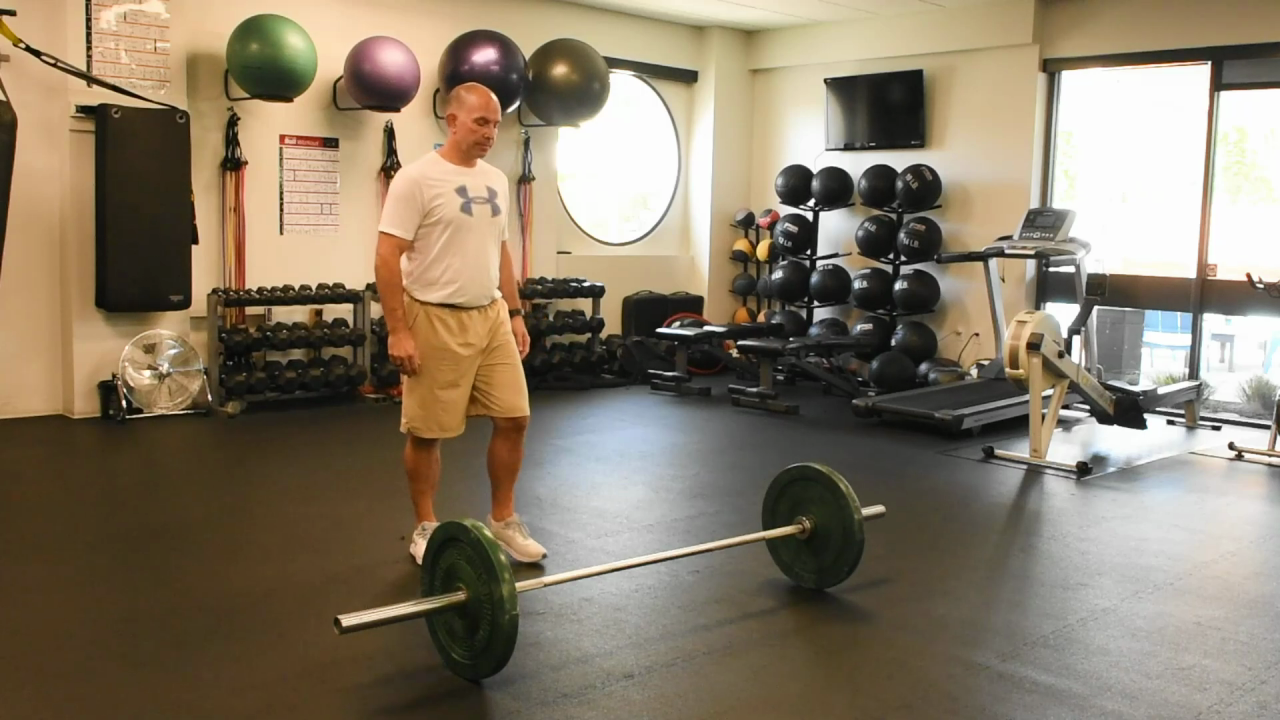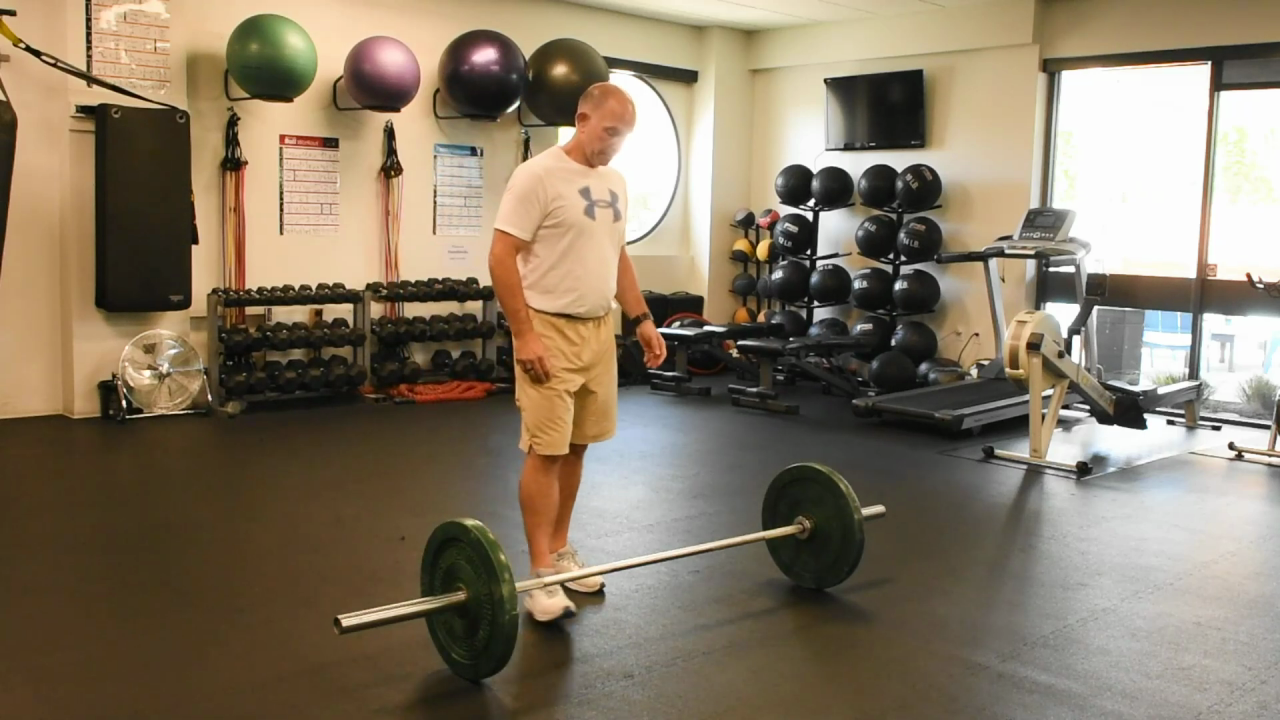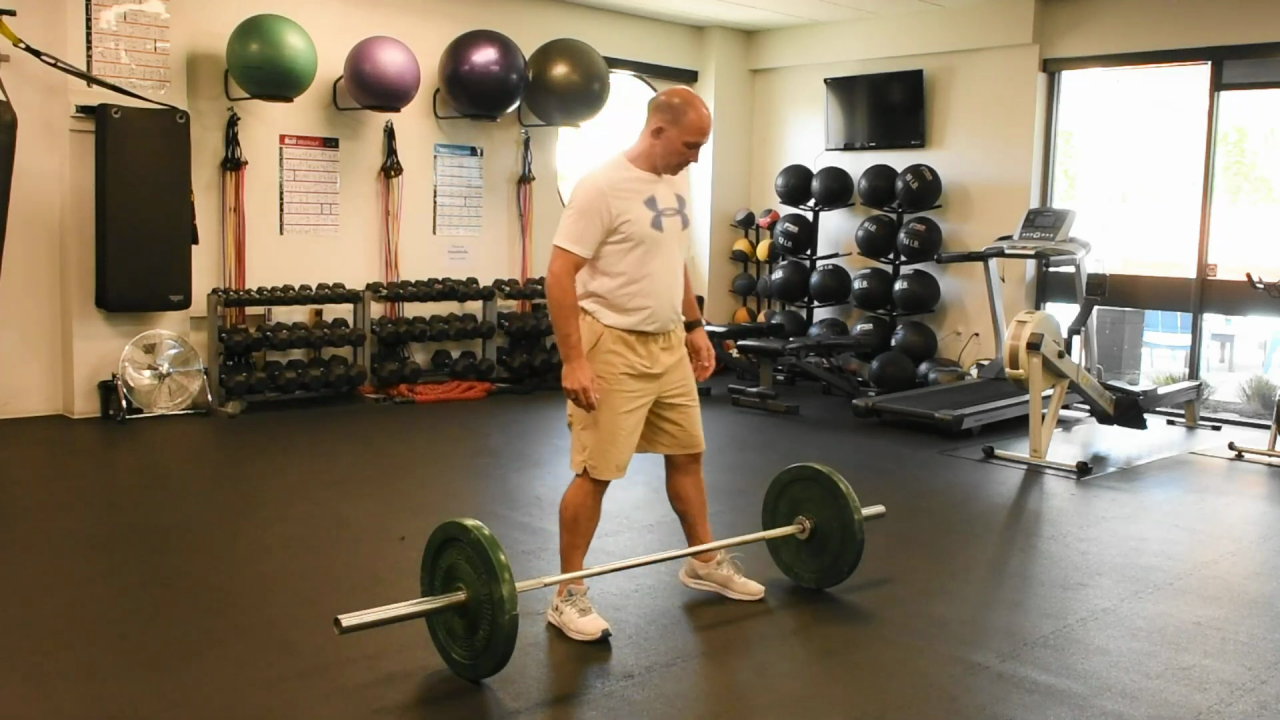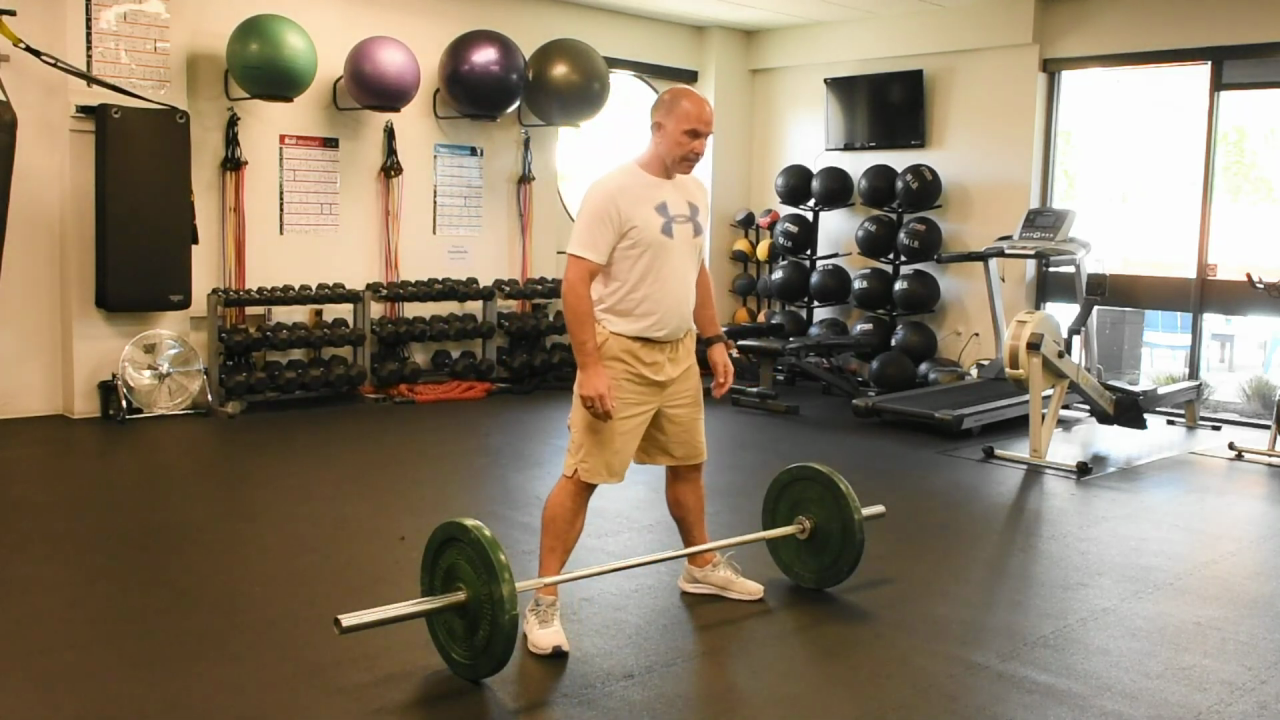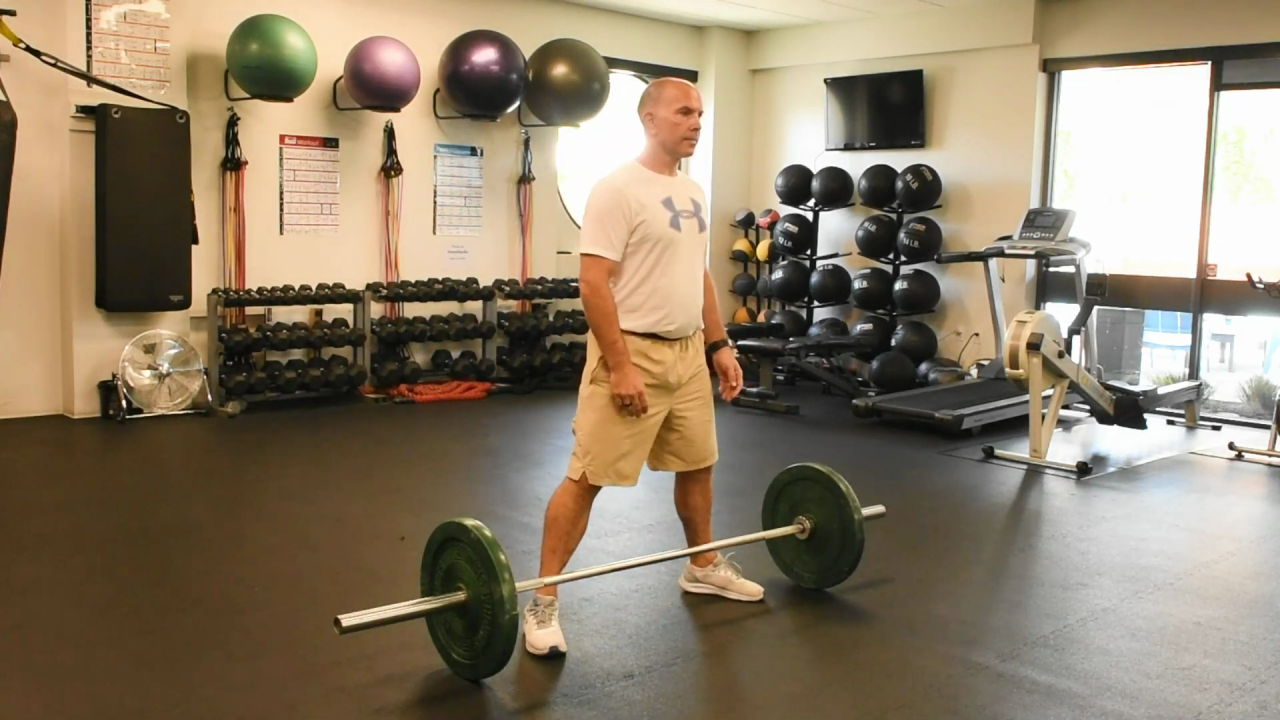
dt=1s
person 1, frame 1
left shoulder: (496, 180)
right shoulder: (417, 179)
right elbow: (388, 258)
left wrist: (516, 314)
right wrist: (398, 331)
left hip: (490, 317)
right hip: (435, 321)
left knee: (514, 418)
right knee: (426, 433)
left ankle: (503, 519)
right ankle: (426, 528)
person 1, frame 2
left shoulder: (614, 182)
right shoulder: (538, 175)
right elbow: (502, 256)
left wrist: (643, 321)
right wrist: (524, 334)
left hip: (598, 330)
right hip: (548, 330)
left knee: (576, 446)
right knee: (546, 450)
left ankle: (558, 551)
right ankle: (540, 574)
person 1, frame 3
left shoulder: (676, 185)
right shoulder: (602, 188)
right elbow: (560, 274)
left wrist: (694, 328)
right wrist: (574, 360)
left hip: (667, 345)
right hip: (614, 347)
left knee: (688, 454)
right knee: (596, 471)
left ankle: (704, 561)
right ankle: (567, 595)
person 1, frame 4
left shoulder: (694, 192)
right shoulder: (613, 192)
right elbow: (576, 282)
left wrist: (715, 341)
right wrist: (590, 367)
left hip: (677, 354)
right hip: (621, 354)
left knee: (688, 463)
right knee: (582, 475)
left ankle: (701, 565)
right ankle: (543, 602)
person 1, frame 5
left shoulder: (693, 192)
right shoulder: (618, 189)
right elbow: (593, 284)
left wrist: (720, 346)
right wrist: (621, 367)
left hip: (688, 352)
right hip: (632, 351)
left knee: (699, 465)
right knee: (587, 477)
left ankle: (703, 565)
right ankle: (543, 601)
